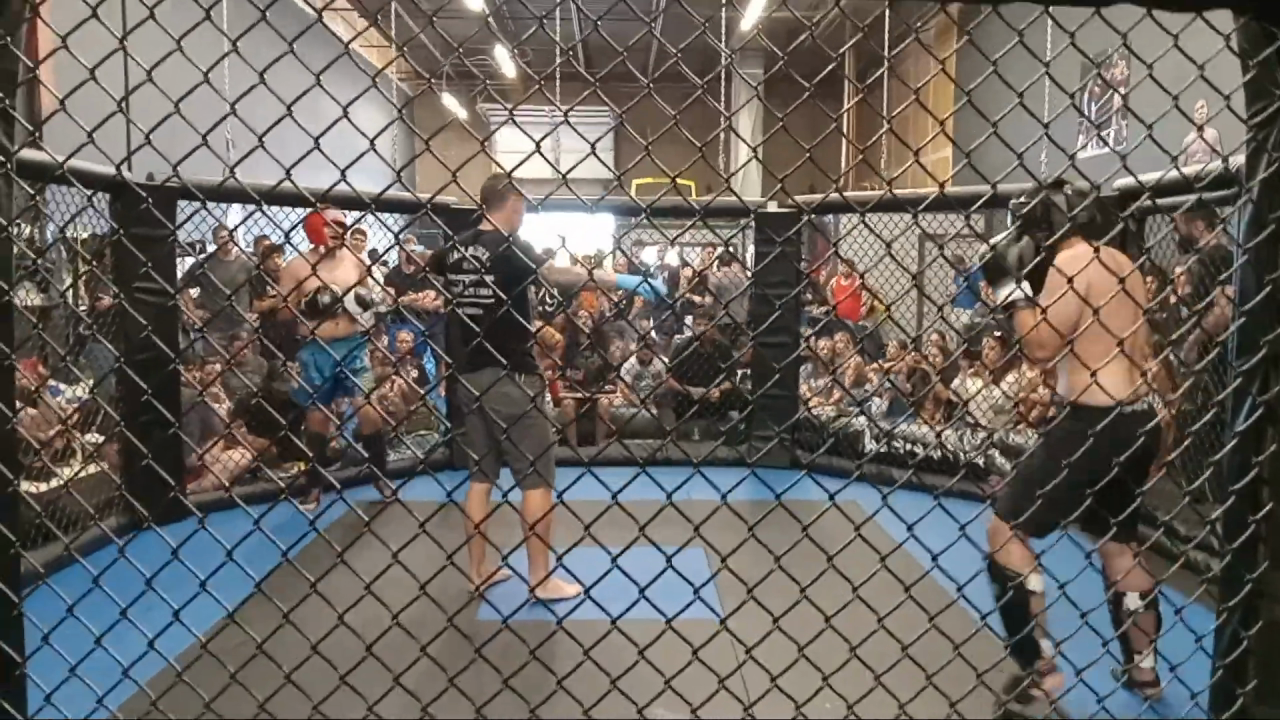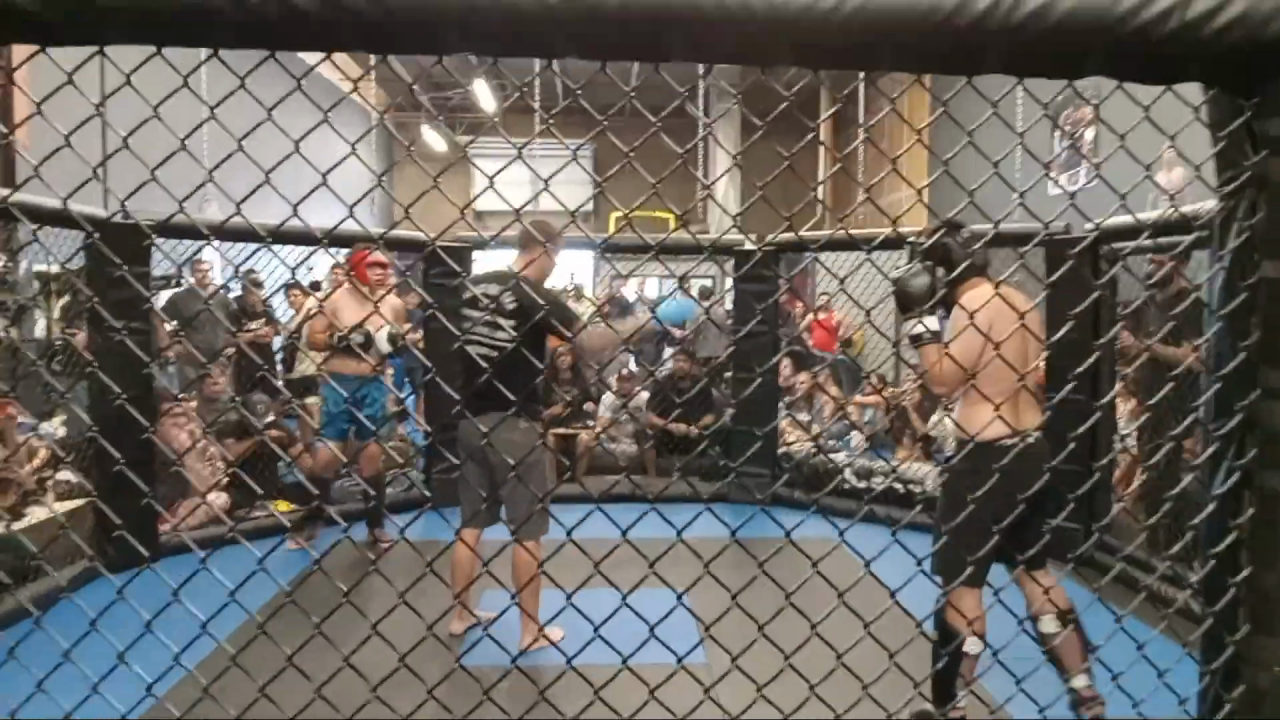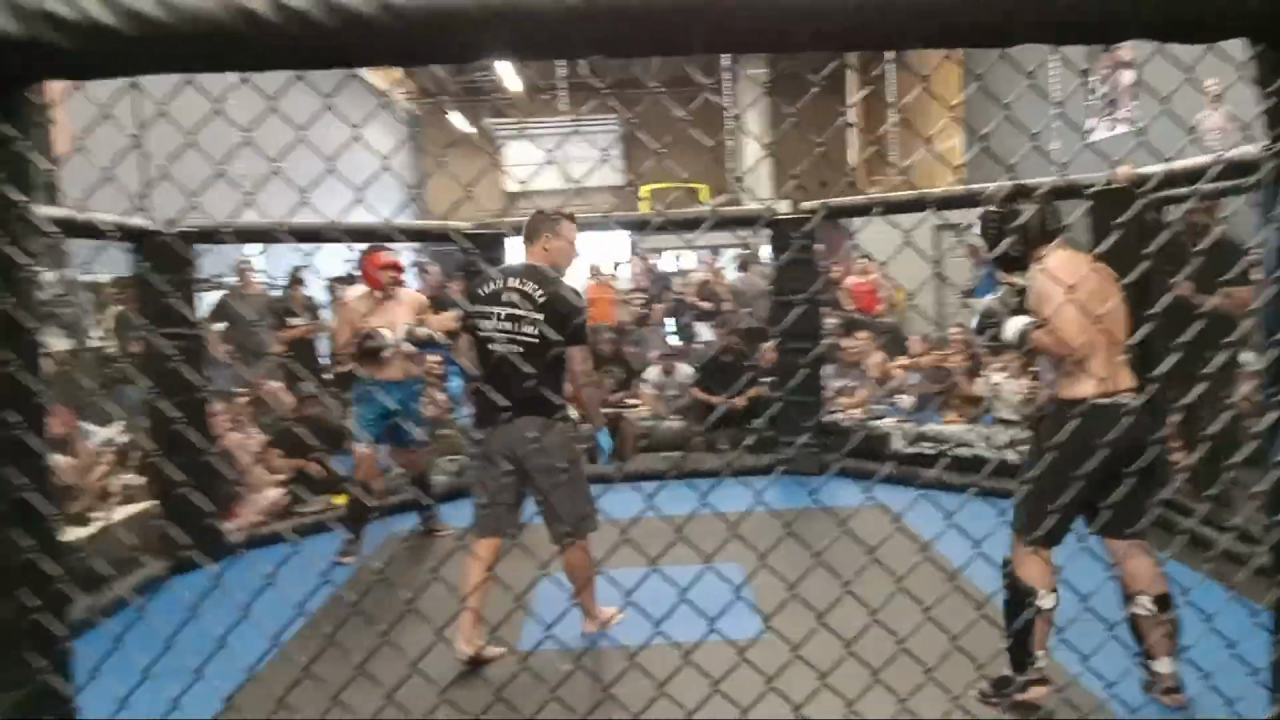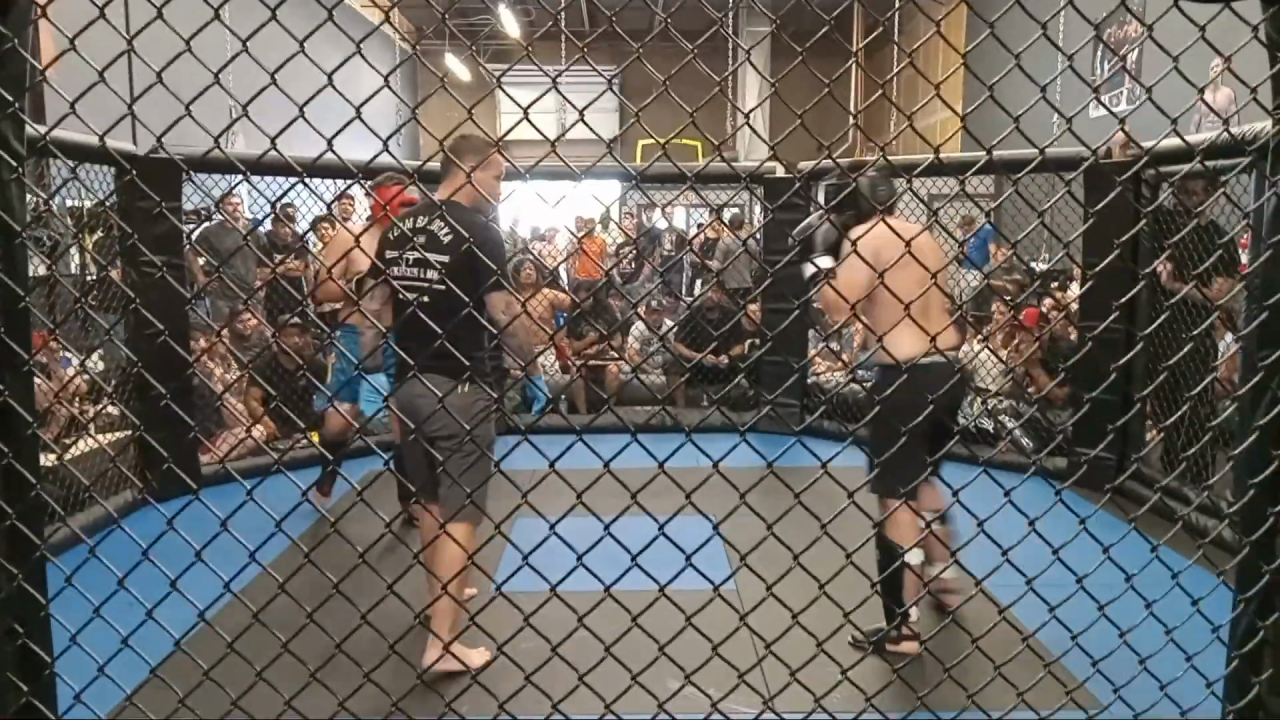
dt=0.7s
person 1, frame 1
left shoulder: (1069, 261)
right shoulder: (1119, 263)
left elbow: (1041, 347)
left wrist: (1012, 285)
right wrist: (1032, 284)
left hip: (1094, 422)
right hip: (1134, 419)
left knee: (1006, 525)
right knee: (1119, 542)
left ankle: (1037, 666)
right ankle: (1143, 668)
person 1, frame 2
left shoulder: (976, 306)
right shoulder: (1021, 303)
left elbow: (941, 380)
left wrist: (922, 318)
right wrist: (934, 316)
left hip: (988, 459)
right hip: (1029, 451)
left knee: (961, 584)
right knee: (1034, 572)
person 1, frame 3
left shoulder: (1047, 268)
right shoulder: (1090, 267)
left elbow: (1069, 345)
right elbow: (1089, 339)
left wrist: (1014, 326)
right wrist: (1024, 320)
left hip: (1081, 419)
right hip: (1126, 414)
left knee: (1030, 543)
right knee: (1127, 543)
left ankle: (1030, 676)
right ankle: (1166, 675)
person 1, frame 4
left shoulder: (864, 237)
right shoulder: (924, 236)
left elbow: (839, 311)
left wrist: (819, 261)
left hip: (905, 378)
right hip: (946, 371)
left knee: (895, 500)
right knee: (919, 478)
left ankle: (901, 628)
right ankle: (936, 575)
person 2, frame 1
left shoulder: (456, 249)
right shoulder: (510, 249)
left elbow: (428, 261)
right elbow: (557, 276)
right wrist: (622, 280)
left hip: (472, 376)
right hip: (511, 377)
left knee: (480, 475)
right knee: (536, 478)
left ankle: (479, 570)
right ankle: (542, 578)
person 2, frame 2
left shoulder: (473, 288)
right shoulder: (537, 300)
right elbow: (594, 344)
left hip: (473, 419)
right hip: (514, 424)
left knee: (471, 523)
right knee: (528, 530)
left ankle: (461, 613)
right ankle: (532, 630)
person 2, frame 3
left shoulder: (484, 286)
right shoulder: (560, 295)
left elbow: (466, 354)
right elbow: (579, 369)
right wrist: (600, 421)
left hip: (493, 425)
right hip: (544, 426)
left knee: (489, 531)
right knee: (574, 527)
left ankle: (467, 634)
right ankle: (591, 615)
person 2, frame 4
left shoulder: (398, 228)
right shoulder: (477, 230)
right elbow: (503, 313)
left hip: (409, 381)
right hip: (459, 385)
left knee: (431, 497)
right knee: (461, 508)
left ankle: (442, 596)
right ankle: (442, 642)
person 3, frame 1
left shoulder: (356, 261)
right shoulder: (297, 267)
left elbow: (368, 295)
left wrist: (367, 300)
right wrist: (307, 306)
left hip: (353, 346)
right hip: (316, 350)
left knee: (368, 412)
right knee: (317, 417)
left ankle: (381, 476)
right ankle: (315, 484)
person 3, frame 2
left shoulder: (393, 304)
right shoulder: (334, 299)
left elbow: (400, 340)
right elbow: (312, 338)
left wrist: (397, 343)
right wrist: (340, 340)
left hip: (374, 386)
right hip: (337, 385)
left knee: (372, 456)
right knee: (325, 457)
left ankle: (376, 525)
right ankle: (310, 520)
person 3, frame 3
left shoulder: (414, 299)
right shoulder: (351, 305)
left elbow: (437, 332)
right elbow: (340, 349)
left wrist: (424, 336)
right wrist: (360, 346)
left hip: (407, 388)
right hip: (369, 390)
left knee: (417, 459)
right knee: (364, 464)
left ankle: (429, 515)
right ankle: (353, 537)
person 3, frame 4
right shoulder: (347, 237)
right elbow: (320, 291)
right wrist: (359, 285)
right hip: (355, 339)
right knee: (338, 423)
right ankle: (329, 473)
person 4, frame 1
left shoulder: (1210, 259)
right shoulder: (1216, 258)
left elbow: (1228, 308)
left wrist: (1194, 342)
left hip: (1211, 365)
right hip: (1207, 363)
left knee: (1204, 438)
right knee: (1206, 434)
left ankle: (1217, 505)
right ankle: (1212, 499)
person 4, frame 2
left shoulder: (1190, 305)
right shoulder: (1150, 301)
left elbow: (1194, 358)
left wrist: (1146, 346)
left hip: (1175, 406)
right hip: (1152, 402)
left knee: (1158, 481)
right knee: (1161, 479)
left ankle: (1164, 553)
right ankle: (1187, 544)
person 4, frame 3
left shoulder: (1230, 251)
right shoulder: (1172, 243)
left elbow: (1243, 302)
left wrist: (1199, 298)
left hip: (1215, 355)
right hip: (1178, 351)
left knee: (1212, 430)
right knee: (1187, 429)
left ankle: (1218, 503)
right ankle: (1200, 497)
person 4, frame 4
left shoulder: (1220, 241)
right shoulder: (1168, 223)
left elbow: (1219, 295)
left wrist: (1175, 285)
left hip: (1195, 339)
right hip: (1157, 331)
left knee: (1195, 415)
right knee: (1163, 411)
left ankle: (1200, 484)
right ankle: (1172, 475)
